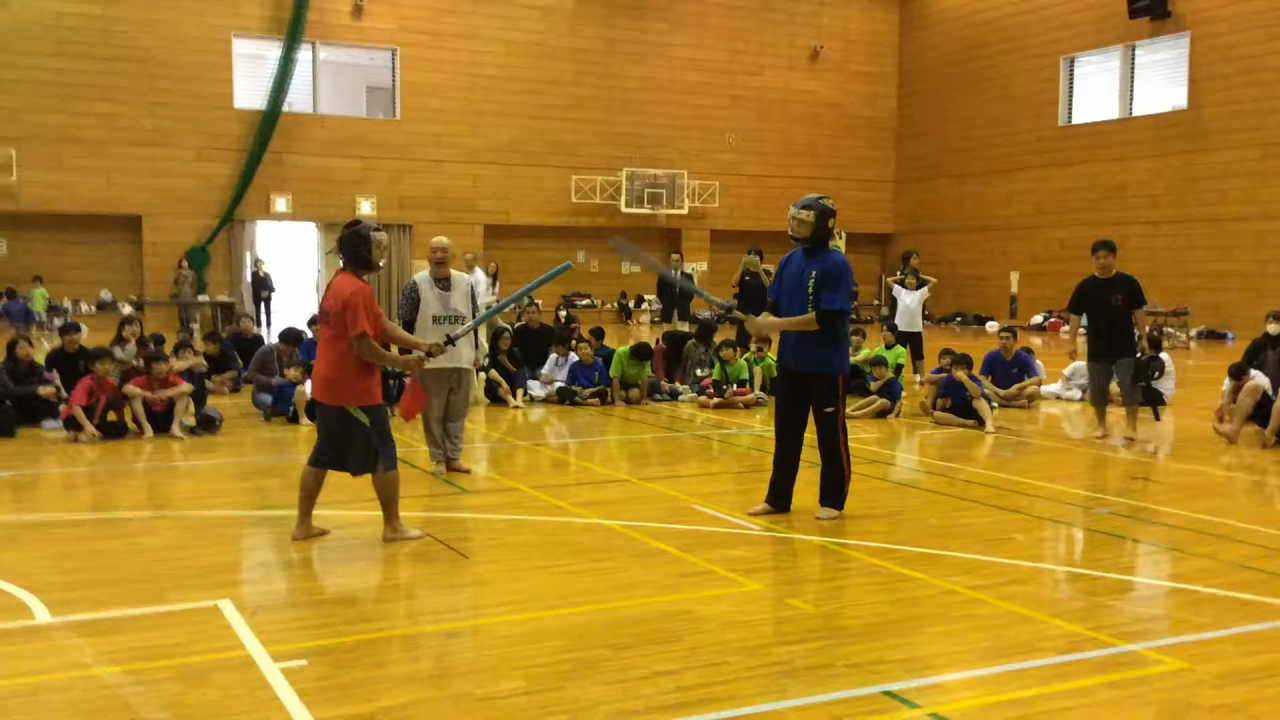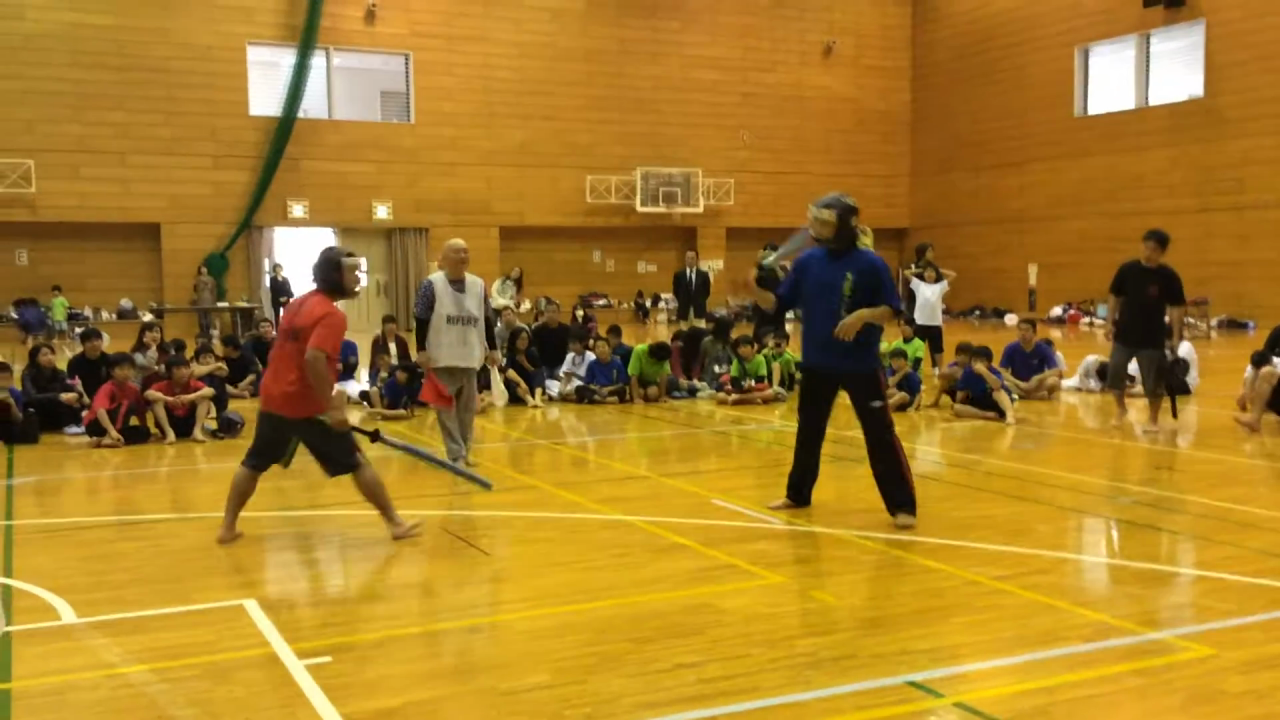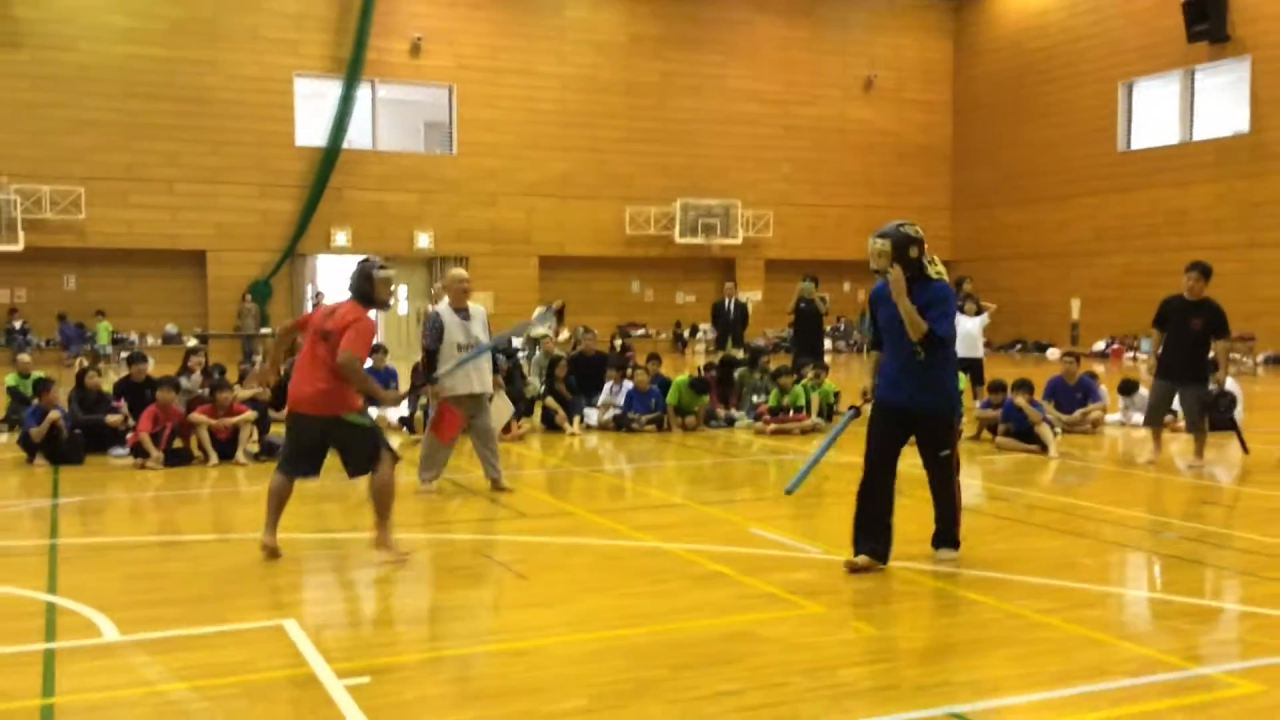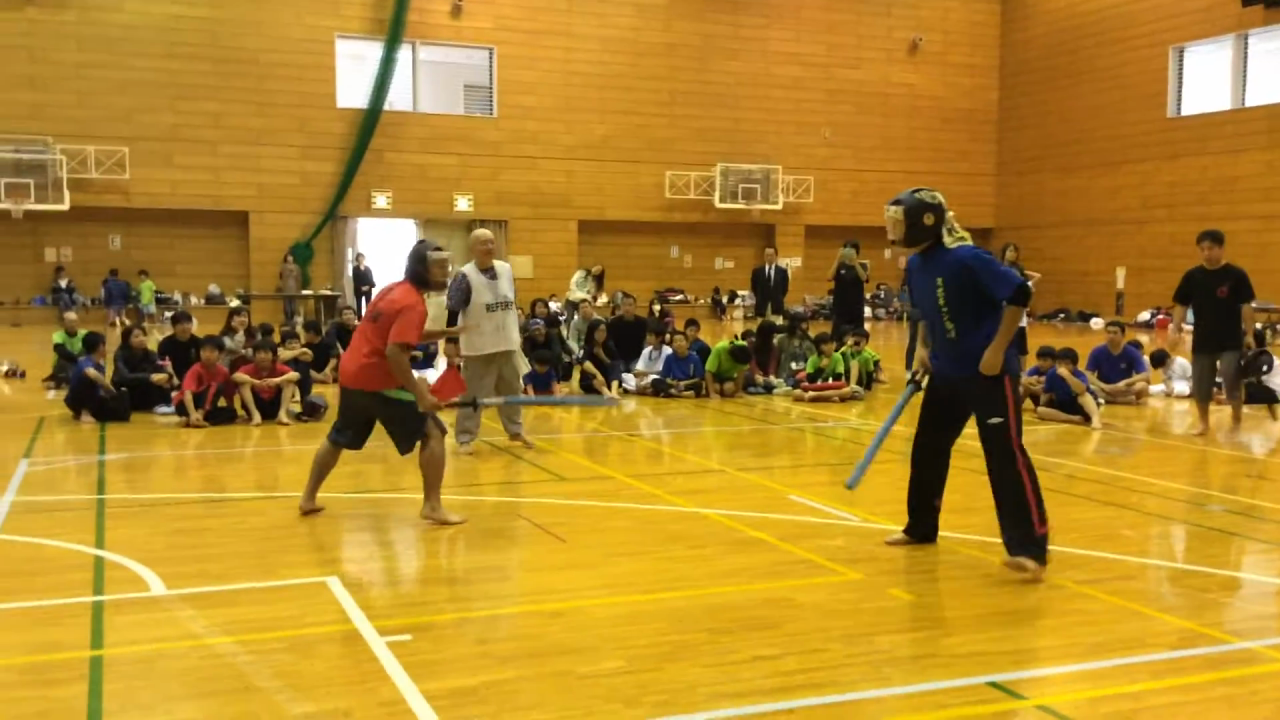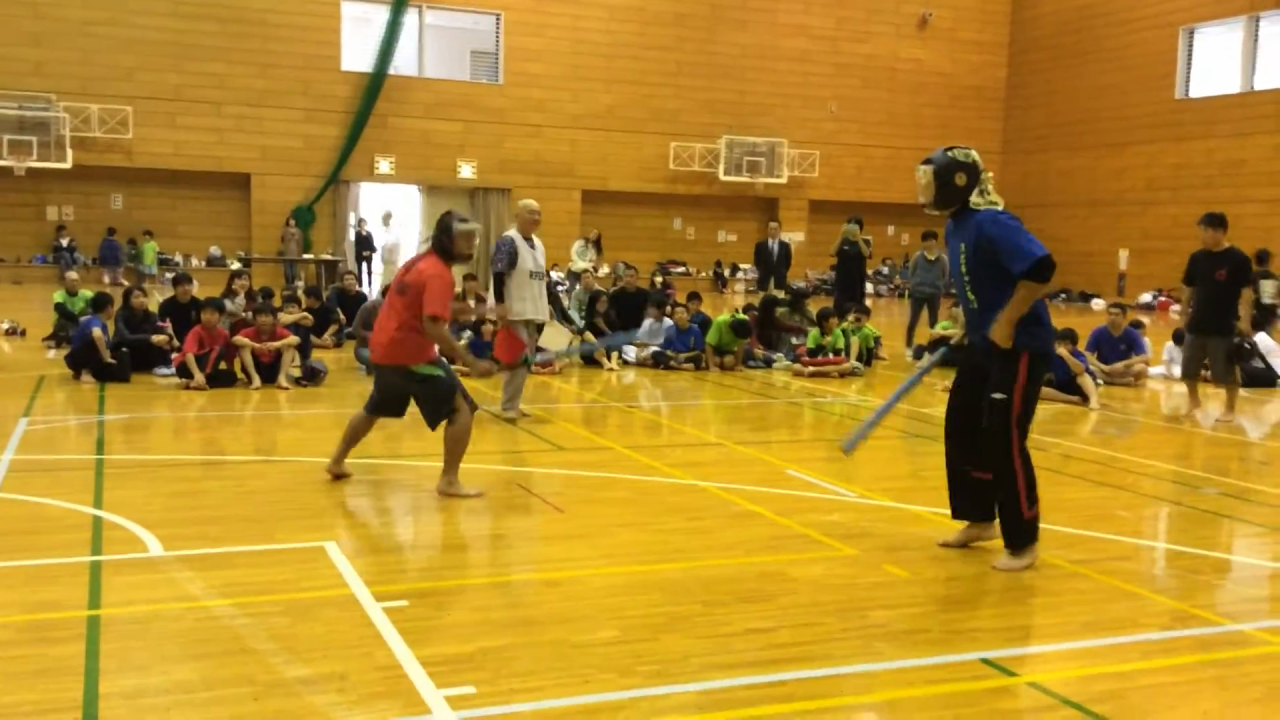
dt=0.5s
person 1, frame 1
left shoulder: (836, 265)
right shoulder: (788, 261)
left elbow: (828, 318)
right elbow: (775, 307)
left wrist: (778, 326)
right wrist: (763, 321)
left hip: (826, 365)
right hip: (791, 362)
left knee: (830, 435)
right knee: (786, 433)
left ankle: (832, 501)
right ankle: (778, 499)
person 1, frame 2
left shoulder: (870, 264)
right shoulder: (807, 261)
left elbow: (893, 312)
right elbow: (784, 301)
left wrist: (863, 315)
right wrist: (758, 295)
left hip: (862, 363)
right hip: (817, 362)
left knee: (879, 432)
right knee: (808, 431)
left ankle: (902, 506)
right ankle: (797, 495)
person 1, frame 3
left shoulder: (939, 292)
right shoulder: (878, 293)
left elbow: (929, 340)
left wrist: (903, 299)
right wrist: (871, 378)
left hip: (936, 399)
right hip: (890, 397)
left knee: (942, 474)
right knee: (876, 472)
left ankle: (946, 540)
right ankle: (871, 550)
person 1, frame 4
left shoulder: (967, 259)
right shoulder: (915, 266)
left elbow: (1019, 294)
left wrist: (996, 347)
right wrist: (924, 349)
left hip: (990, 370)
right hip: (949, 370)
left knee: (1003, 451)
right knee: (927, 447)
left ankle: (1030, 551)
right ankle: (920, 527)
person 1, frame 5
left shoulder: (992, 223)
right shoulder: (956, 226)
left elbow: (1041, 268)
left wrist: (1007, 321)
right wrist: (969, 322)
left hip: (1021, 344)
right hip: (984, 341)
left knee: (1003, 433)
right knee: (961, 424)
left ankle: (1023, 541)
right ankle: (980, 519)
person 2, frame 1
left shoulder: (339, 283)
right shoulder: (357, 290)
left elbow: (381, 326)
right elbow: (362, 344)
left wrist: (421, 345)
right wrist: (399, 362)
left hip: (328, 386)
right hip: (353, 390)
left knee: (322, 457)
right knee: (384, 456)
left ankle: (303, 523)
right ankle: (393, 526)
person 2, frame 2
left shoulder: (298, 304)
right shoulder: (331, 315)
right elbow: (313, 359)
right wrist: (332, 408)
left hip: (273, 399)
right hip: (306, 404)
left knee: (255, 462)
right knee: (356, 462)
left ankle: (228, 527)
right ankle: (394, 522)
person 2, frame 3
left shoulder: (326, 310)
right shoulder: (362, 321)
left elbow: (287, 330)
right elbow: (346, 361)
left wrist: (272, 364)
right wrist: (379, 393)
left hip: (301, 401)
right hip: (336, 404)
left knee: (288, 468)
right knee: (383, 460)
left ankle: (270, 533)
right ankle: (383, 535)
person 2, frame 4
left shoulder: (392, 291)
right shoulder: (413, 304)
right elbow: (395, 352)
left wrist: (445, 334)
right wrist: (421, 396)
left hip: (351, 376)
right hip: (379, 381)
left knee: (337, 439)
right knee: (433, 433)
left ankle: (309, 498)
right ankle: (432, 506)
person 2, frame 5
left shoulder: (420, 262)
right shoulder: (438, 274)
right elbow: (433, 326)
right wrist: (469, 361)
left hip: (383, 350)
right hip: (410, 354)
left knee: (374, 410)
right knee: (461, 409)
left ankle: (337, 462)
right ankle: (449, 480)
person 3, frame 1
left shoulder: (466, 282)
right shoulder: (416, 284)
left elbow: (473, 319)
right elbow: (406, 323)
left wrist: (475, 350)
left hip: (461, 359)
right hip: (430, 361)
left knee: (458, 411)
right knee: (433, 412)
left ankle: (453, 457)
right ankle: (438, 458)
person 3, frame 2
left shoulder: (478, 285)
right shoulder: (432, 285)
left elbow: (487, 320)
right elbow: (421, 320)
left wrist: (492, 349)
right wrist: (421, 350)
left hip: (469, 358)
right hip: (441, 359)
left knee: (467, 409)
right knee: (447, 408)
left ankle: (463, 451)
right ankle: (456, 455)
person 3, frame 3
left shoulder: (480, 312)
right shoulder: (438, 315)
right elbow: (429, 353)
left wrist: (496, 374)
right wrist: (432, 383)
left hip: (477, 386)
right hip: (449, 388)
left knee: (486, 432)
right knee: (440, 433)
left ankle: (496, 478)
right ankle: (427, 477)
person 3, frame 4
left shoulder: (506, 270)
right shoulder: (465, 277)
right elbow: (453, 312)
left wrist: (516, 334)
left hip: (507, 344)
right hip: (479, 347)
left knee: (511, 389)
right knee: (474, 393)
left ankle: (515, 431)
right ankle: (464, 438)
person 3, frame 5
left shoulder: (537, 243)
right shoulder: (508, 241)
right elbow: (498, 275)
left wrist: (547, 305)
right wrist: (500, 305)
left hip: (533, 311)
right hip: (513, 311)
left knee: (525, 360)
right knee: (516, 357)
left ankle: (512, 404)
right ankle: (509, 405)
person 4, frame 1
left shoulder: (1128, 282)
right shoulder: (1085, 286)
left elbow: (1138, 311)
right elbow: (1075, 315)
left wrist: (1142, 337)
right wrist: (1072, 342)
left hip: (1125, 347)
right hip: (1097, 348)
left knee: (1129, 387)
right knee: (1097, 389)
left ankle: (1131, 427)
right ankle: (1102, 425)
person 4, frame 2
left shoulder: (1169, 277)
right shoulder: (1127, 270)
left elbow: (1176, 308)
right elbow: (1115, 297)
left wrist: (1176, 337)
right wrist: (1110, 322)
left hip: (1152, 338)
right hip: (1124, 334)
left knee: (1153, 380)
right knee: (1115, 373)
left ankle: (1153, 420)
right ankle: (1120, 408)
person 4, frame 3
left shoulder: (1213, 310)
right shoulder: (1170, 303)
left elbow: (1221, 341)
right elbow: (1158, 331)
left wrist: (1222, 370)
right wrist: (1153, 355)
left hip: (1195, 373)
right hip: (1166, 369)
left knee: (1196, 416)
right knee: (1154, 409)
left ankle: (1198, 455)
right ankle: (1156, 447)
person 4, frame 4
left shoulder: (1236, 275)
right shoulder: (1192, 277)
left elbow: (1246, 306)
right elbow: (1180, 306)
left wrist: (1249, 334)
right wrist: (1175, 331)
left hip: (1231, 341)
right hip: (1202, 342)
left knee: (1232, 382)
right knee: (1200, 385)
left ankle: (1236, 422)
right ankle: (1203, 422)
person 4, frame 5
left shoulder: (1238, 259)
right shoulder: (1197, 257)
left elbow: (1246, 291)
right elbow: (1189, 288)
left wrist: (1244, 319)
right wrist: (1185, 314)
left hip: (1224, 325)
right hip: (1197, 323)
left knee: (1226, 370)
right knee: (1189, 364)
left ankle: (1230, 409)
right ankle: (1194, 401)
